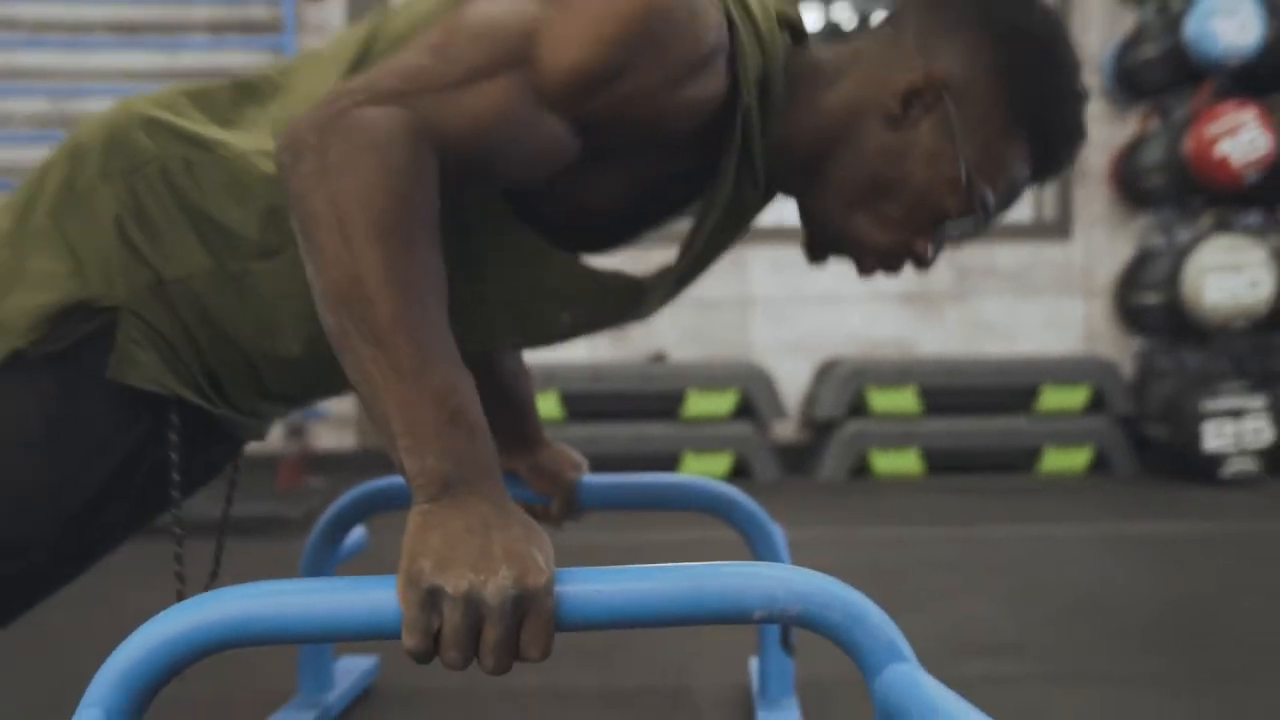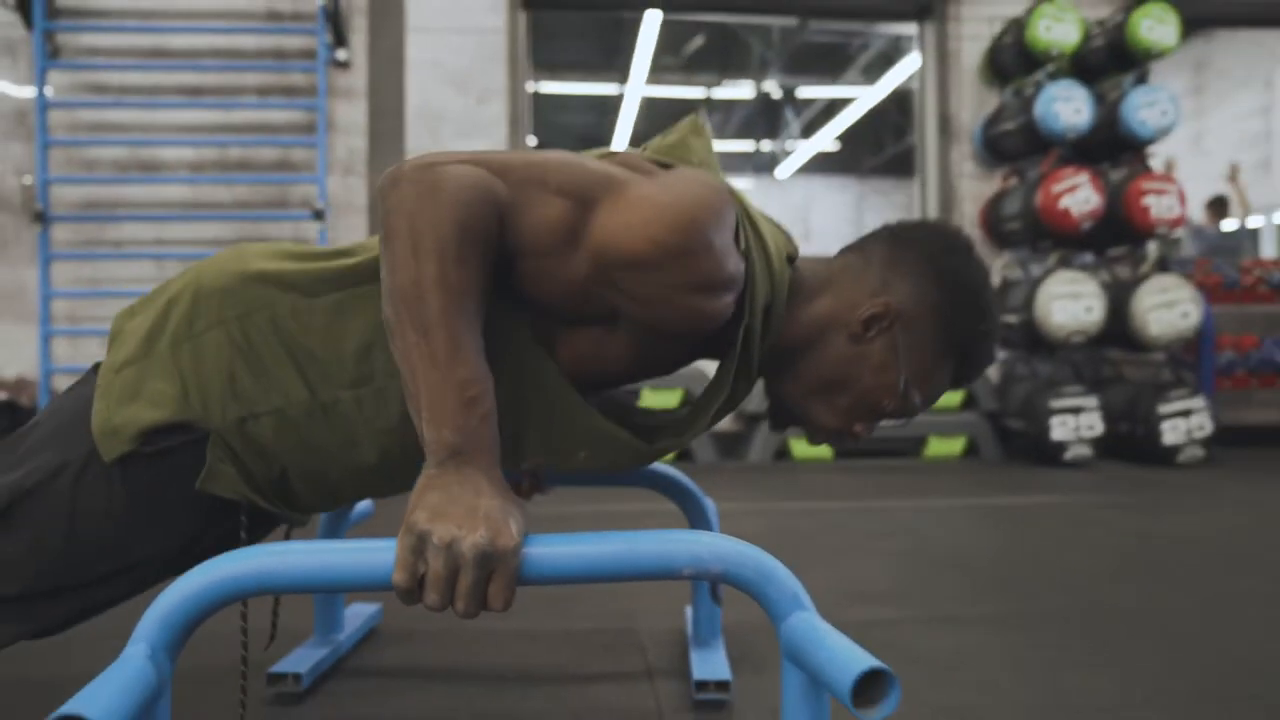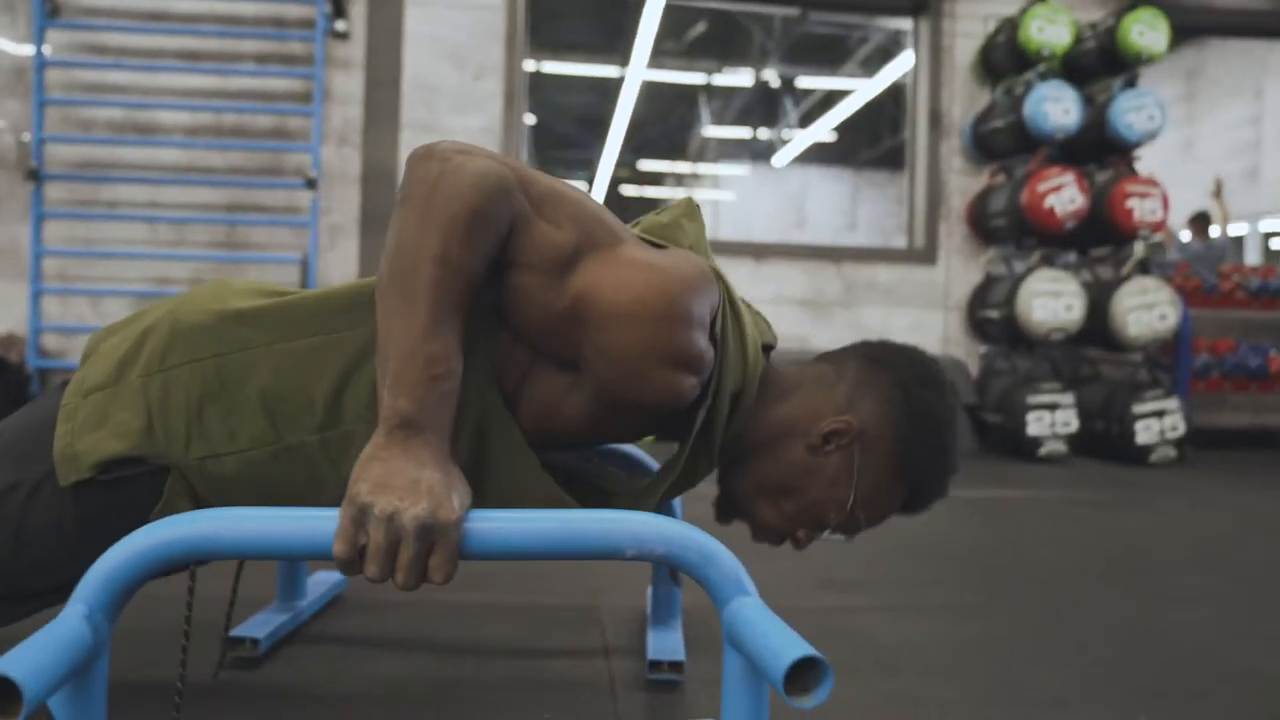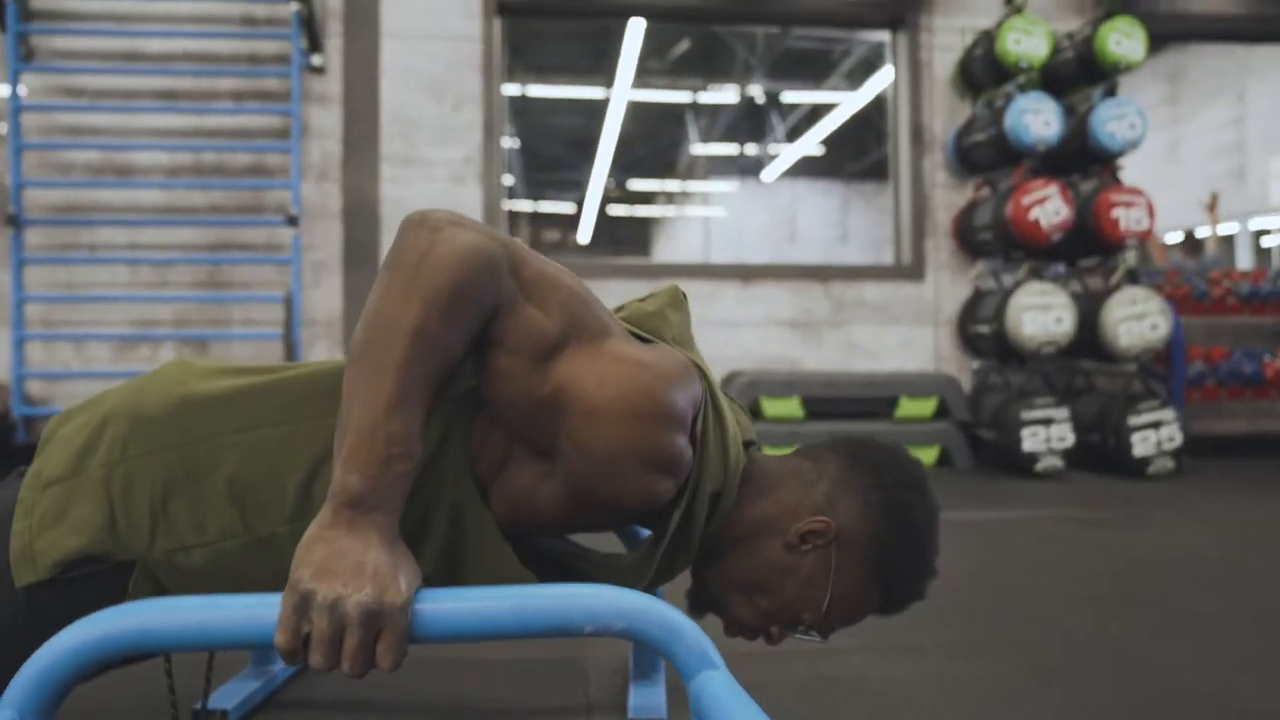
dt=0.4s
person 1, frame 1
left shoulder: (736, 91)
right elbow: (356, 143)
left wrist: (516, 440)
right wrist: (457, 494)
left hip: (198, 306)
right hip: (135, 272)
person 1, frame 2
left shoulder: (727, 299)
right shoulder: (704, 254)
right elbow: (434, 193)
left wrist: (482, 458)
right wrist: (458, 464)
left hip: (255, 385)
right hip: (213, 383)
person 1, frame 3
left shoulder: (681, 381)
right shoulder: (676, 333)
right elbow: (455, 178)
right wrist: (408, 440)
left hip: (221, 395)
right hip: (172, 414)
person 1, frame 4
left shoulder: (665, 471)
right shoulder: (655, 429)
right elbow: (450, 251)
right wrist: (360, 517)
left hip: (186, 479)
right hip: (128, 496)
